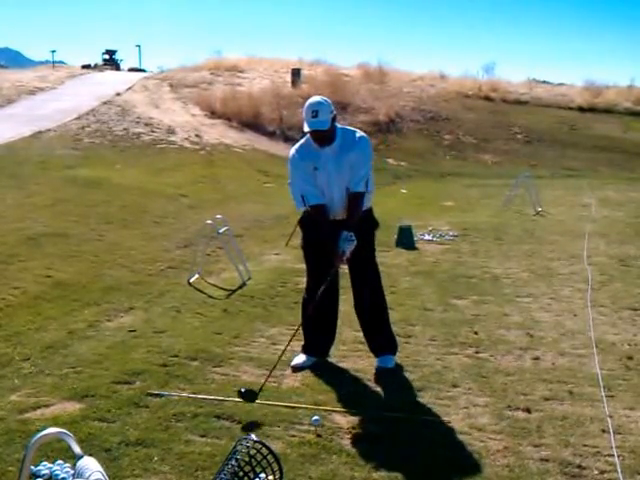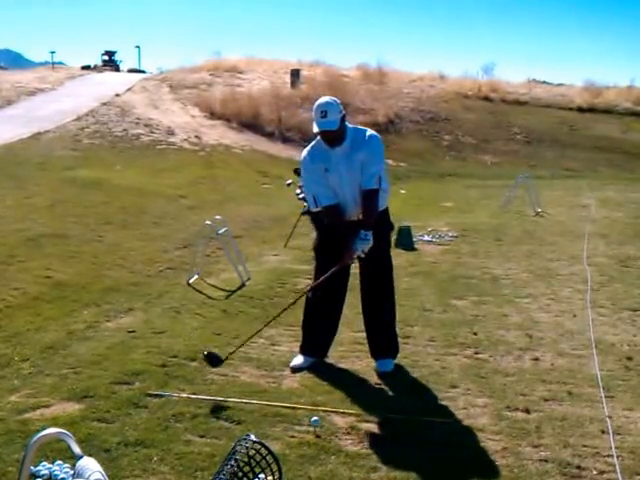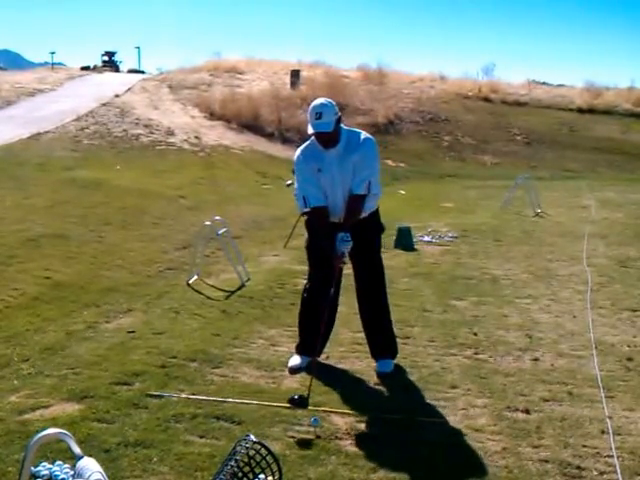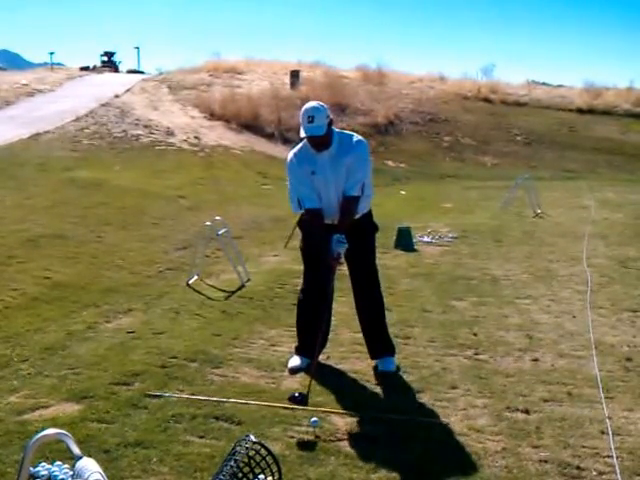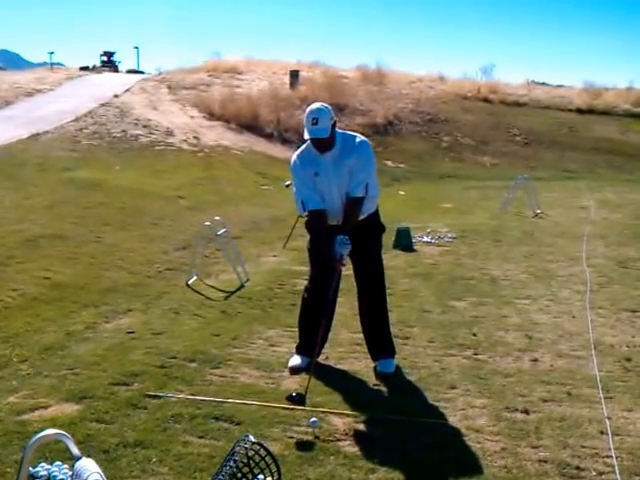
dt=0.4s
person 1, frame 1
left shoulder: (358, 142)
right shoulder: (299, 155)
left elbow: (357, 193)
right elbow: (312, 203)
left wrist: (348, 233)
right wrist: (332, 241)
left hip: (358, 221)
right hip: (318, 225)
left knee: (367, 286)
right knee: (318, 287)
left ankle: (384, 349)
right ankle: (314, 348)
person 1, frame 2
left shoulder: (370, 141)
right shoulder: (310, 157)
left elbow: (371, 190)
right elbow: (327, 205)
left wrist: (365, 231)
right wrist: (346, 239)
left hip: (373, 221)
right hip: (333, 225)
left knee: (378, 288)
right knee: (325, 287)
left ankle: (384, 352)
right ankle: (312, 349)
person 1, frame 3
left shoulder: (364, 144)
right shoulder: (304, 156)
left elbow: (358, 196)
right elbow: (315, 207)
left wrist: (346, 235)
right wrist: (330, 245)
left hip: (363, 223)
right hip: (323, 225)
left knee: (371, 288)
right knee: (317, 288)
left ankle: (384, 353)
right ankle: (306, 350)
person 1, frame 4
left shoulder: (356, 146)
right shoulder: (296, 159)
left elbow: (352, 197)
right elbow: (309, 208)
left wrist: (340, 236)
right wrist: (325, 245)
left hip: (356, 223)
right hip: (317, 227)
left knee: (367, 288)
right knee: (313, 289)
left ankle: (383, 353)
right ankle: (306, 351)
person 1, frame 5
left shoulder: (360, 147)
right shoulder: (300, 160)
left elbow: (356, 198)
right elbow: (314, 209)
left wrist: (344, 237)
right wrist: (328, 246)
left hip: (362, 224)
right hip: (323, 226)
left knee: (372, 289)
right knee: (318, 288)
left ankle: (383, 354)
right ankle: (306, 351)
